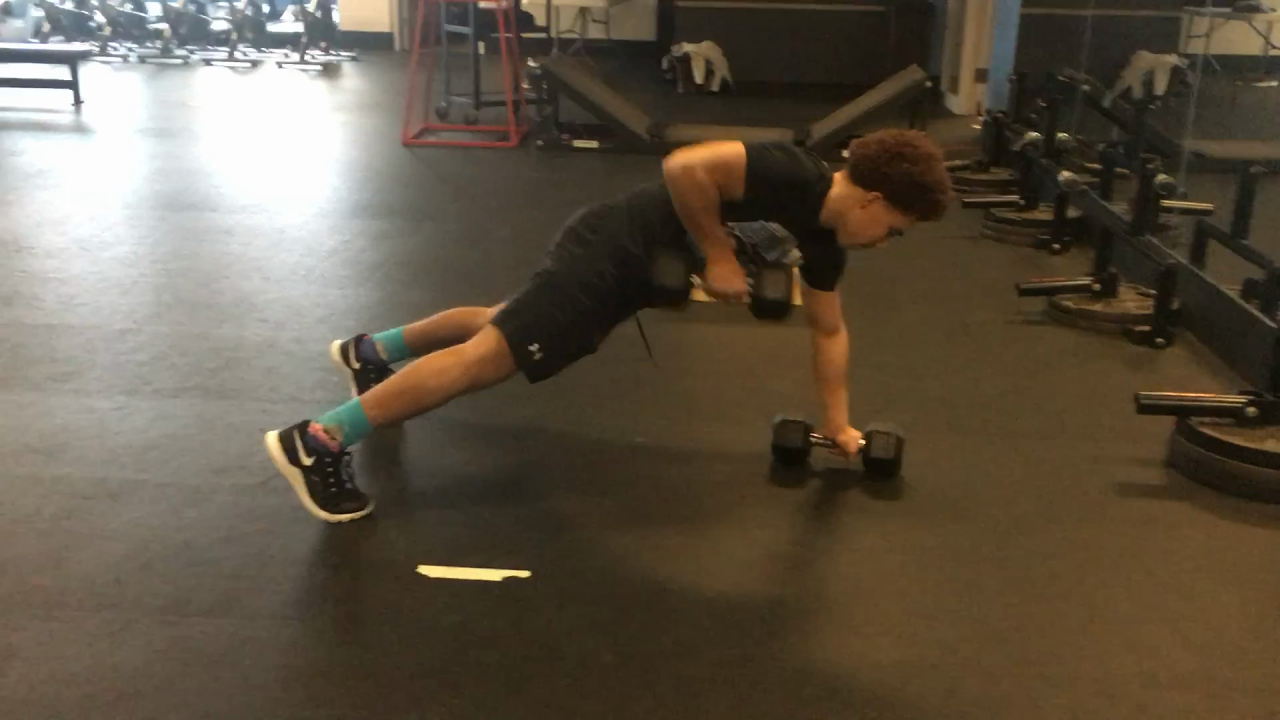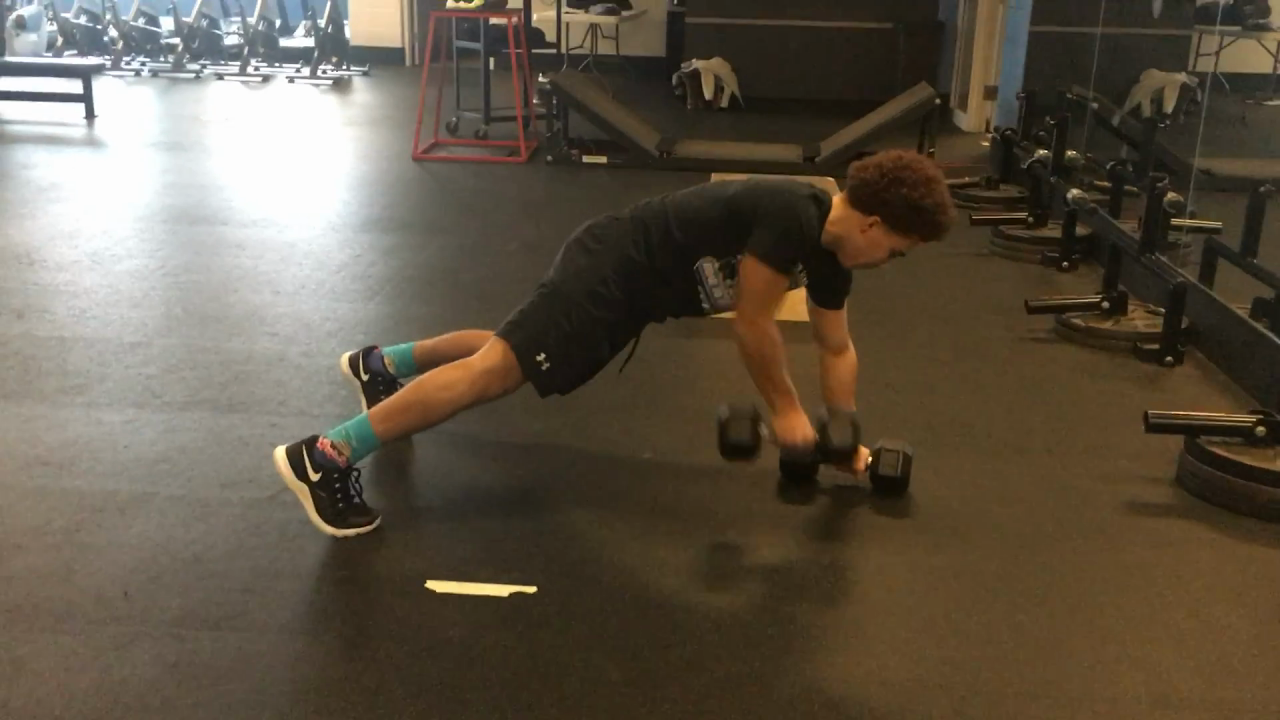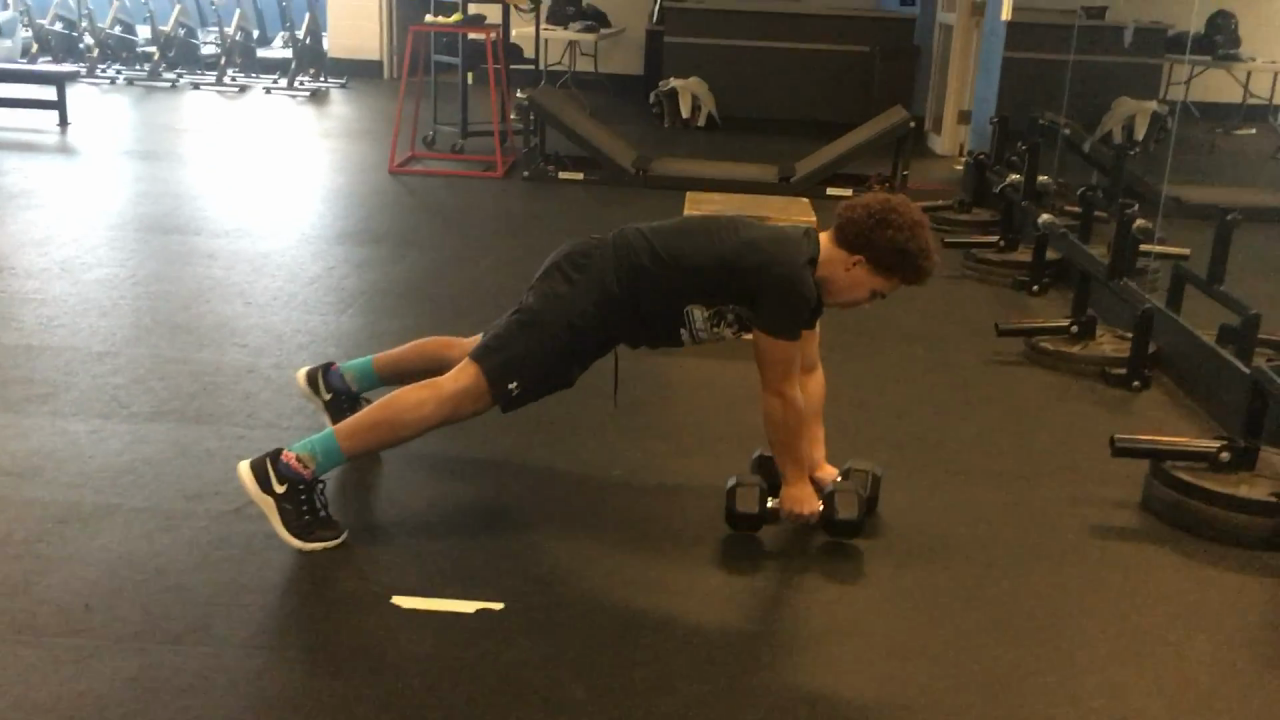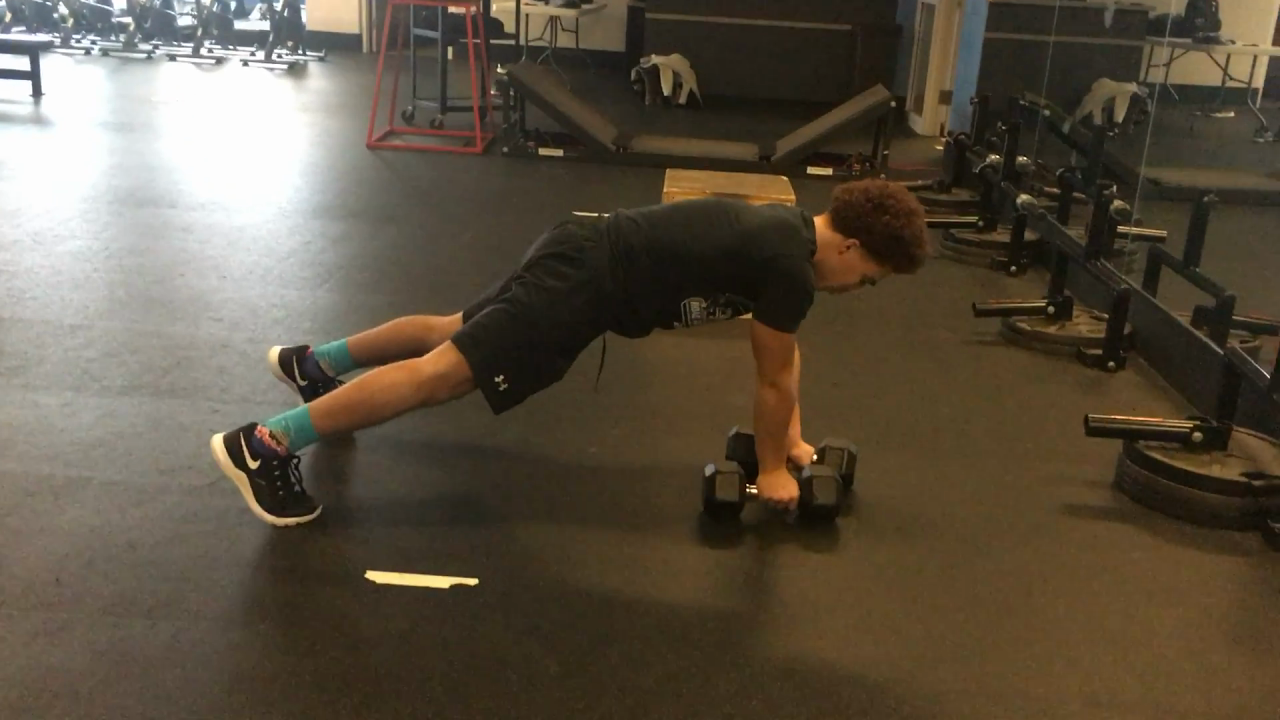
dt=0.3s
person 1, frame 1
left shoulder: (823, 237)
right shoulder: (792, 174)
left elbow: (828, 329)
right elbow: (683, 166)
left wrist: (838, 425)
right wrist: (717, 256)
left hip: (633, 270)
right hip: (611, 252)
left knee: (501, 323)
right knee: (490, 355)
left ankle: (372, 350)
right ankle: (317, 441)
person 1, frame 2
left shoulder: (827, 252)
right shoulder: (793, 218)
left elbow: (837, 348)
right elbow: (751, 327)
right wrist: (784, 410)
left hip: (633, 285)
right hip: (613, 265)
left knee: (512, 341)
right knee: (497, 368)
left ankle: (381, 363)
right ankle: (324, 457)
person 1, frame 3
left shoulder: (805, 267)
right shoulder: (786, 275)
left elbow: (809, 371)
right elbow: (781, 393)
left wrist: (819, 459)
right wrist: (795, 483)
left hip: (601, 286)
right hip: (592, 292)
left knee: (478, 353)
right knee: (467, 388)
left ankle: (340, 379)
right ankle: (290, 469)
person 1, frame 4
left shoulder: (787, 233)
right shoulder: (792, 268)
left elbow: (779, 363)
right elbow: (774, 382)
left wrist: (793, 438)
right wrist: (771, 469)
left hip: (580, 255)
right hip: (584, 282)
left knee: (451, 330)
right knee: (443, 373)
left ankle: (309, 362)
right ankle: (263, 445)
